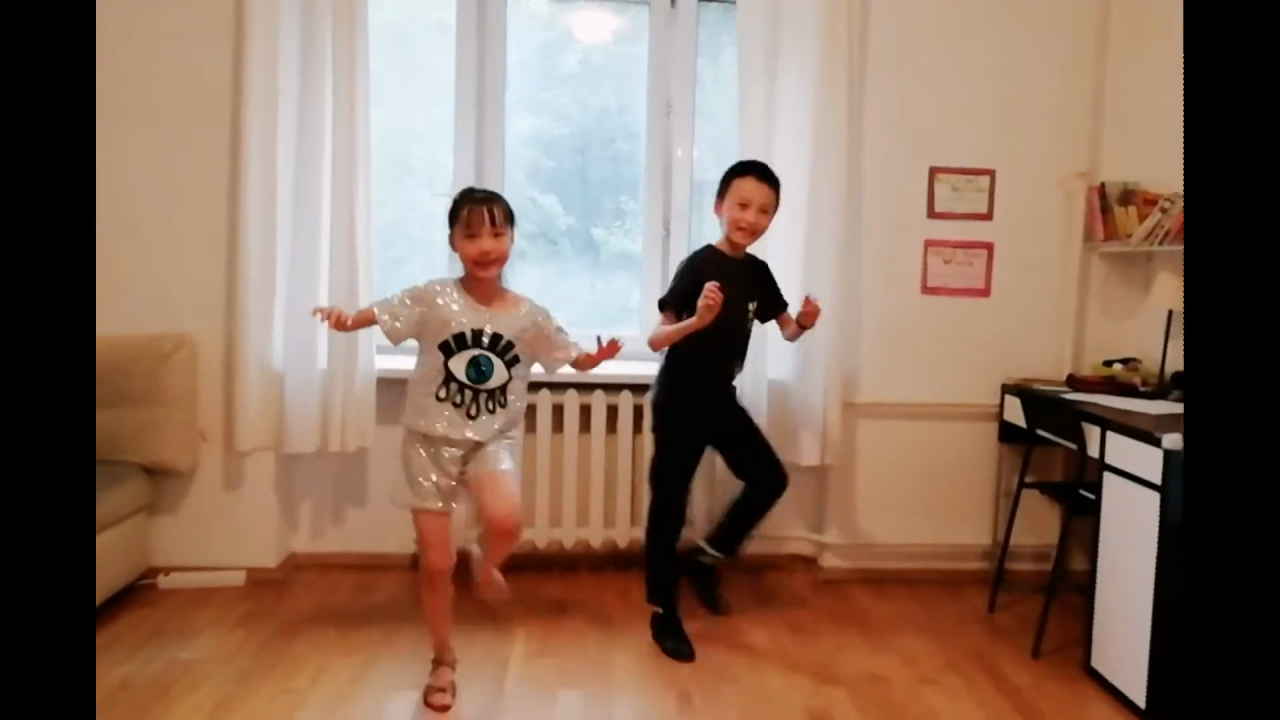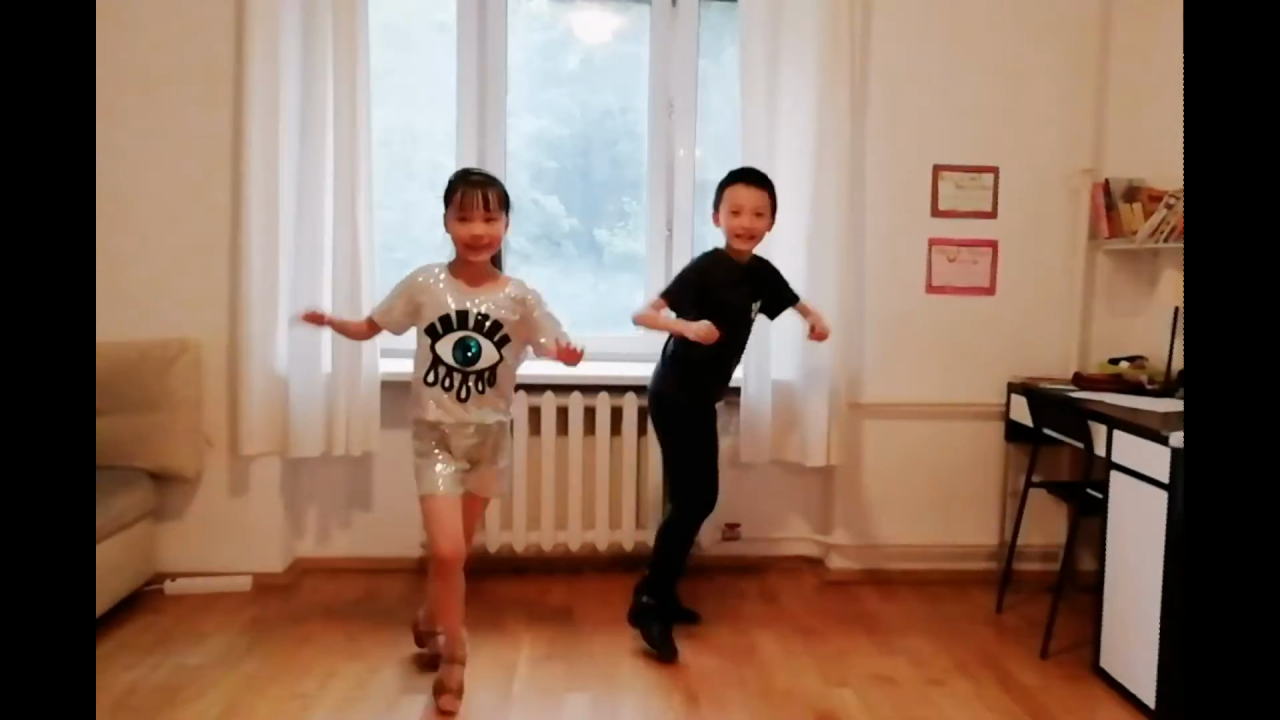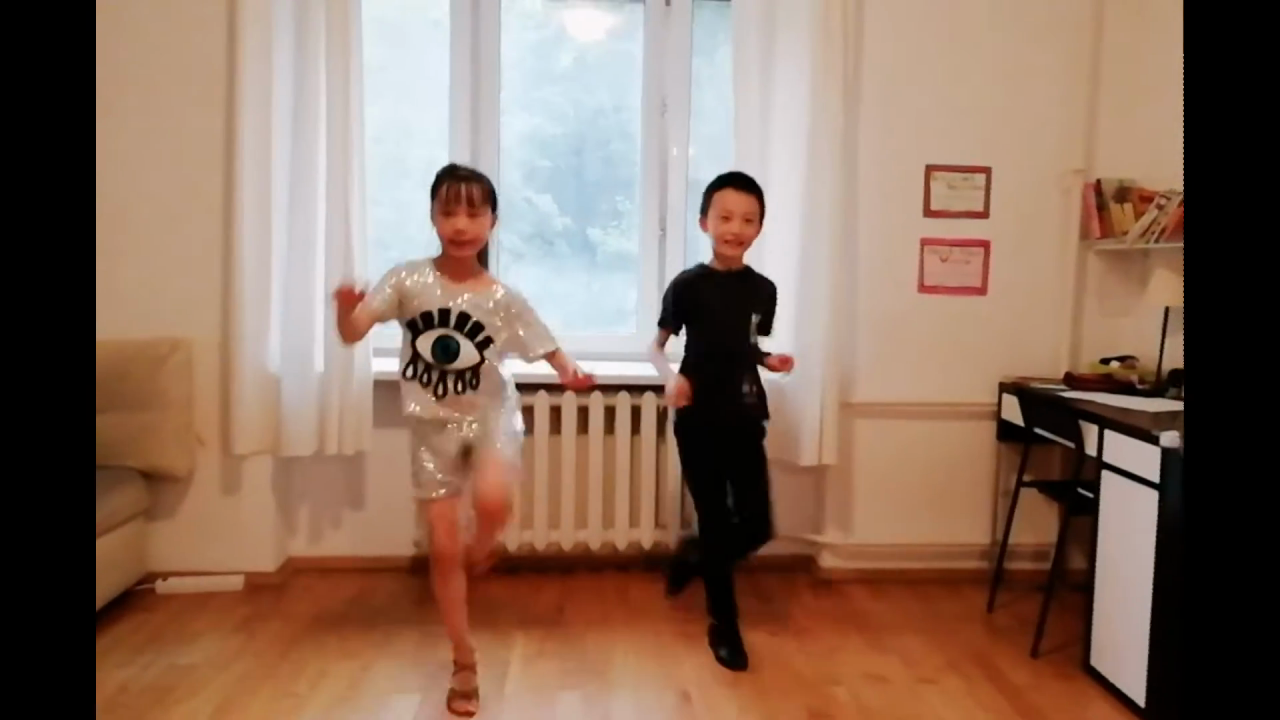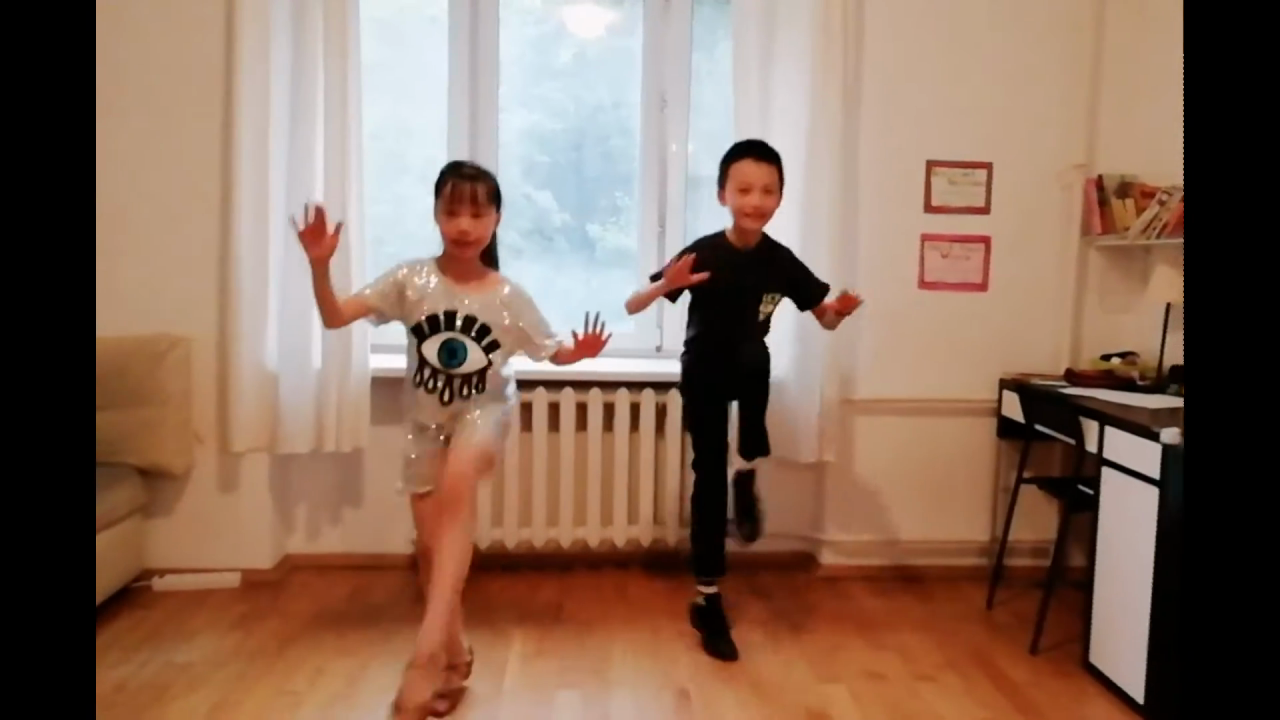
dt=0.3s
person 1, frame 1
left shoulder: (531, 316)
right shoulder: (431, 298)
left elbow: (575, 361)
right elbow: (363, 319)
left wrist: (598, 357)
right wrist: (340, 317)
left hip: (491, 440)
right hip: (431, 440)
left knee: (506, 519)
right knee: (436, 563)
left ankle: (484, 564)
right ankle: (443, 660)
person 1, frame 2
left shoulder: (520, 297)
right shoulder: (423, 285)
left elbow: (560, 349)
right elbow: (367, 328)
left wrist: (570, 354)
right wrist: (331, 323)
left hip: (491, 431)
right hip: (437, 431)
left knee: (459, 547)
right knee: (449, 551)
left ankle: (428, 624)
right ankle: (452, 656)
person 1, frame 3
left shoulder: (504, 298)
right shoulder: (407, 279)
left elbow: (552, 354)
right elbow: (353, 332)
left wrist: (574, 375)
right wrist: (346, 310)
left hip: (491, 416)
right hip: (432, 426)
left knee: (494, 501)
right knee: (445, 552)
left ankle: (482, 542)
right ankle: (464, 663)
person 1, frame 4
left shoulder: (510, 298)
right shoulder: (410, 279)
left elbow: (551, 352)
right elbow: (336, 317)
left wrist: (580, 352)
right wrist: (319, 265)
left hip: (485, 415)
right hip: (426, 421)
left knee: (452, 499)
right knee: (433, 543)
left ankle: (427, 652)
right ankle: (455, 657)
person 2, frame 1
left shoulder: (758, 273)
right shoulder: (699, 266)
left elbow: (787, 329)
right elbow: (656, 339)
left wrist: (804, 322)
right wrist: (698, 319)
left hip: (719, 396)
right hip: (678, 400)
left knee: (769, 477)
right knee: (668, 504)
left ankle: (705, 559)
right ankle: (663, 613)
person 2, frame 2
left shoulder: (765, 275)
right shoulder: (706, 268)
left elbow: (801, 305)
right elbow: (643, 313)
left wrist: (817, 323)
right wrist: (686, 327)
left hip: (704, 397)
right hip: (674, 393)
left knee: (693, 497)
right knee: (697, 495)
left ankle: (656, 593)
right ankle: (649, 603)
person 2, frame 3
left shoulder: (762, 290)
right shoulder: (689, 285)
right elbow: (658, 346)
left wrist: (770, 360)
right wrist: (669, 377)
left hip: (745, 418)
right hip: (697, 419)
left knee: (755, 527)
right knee: (717, 522)
left ankle: (690, 560)
right ankle: (723, 624)
person 2, frame 4
left shoulder: (779, 261)
right shoulder: (700, 254)
left elbow: (825, 316)
right elbow: (636, 305)
left wrist: (841, 309)
right wrist: (665, 286)
left hip: (746, 366)
right hip: (701, 373)
left knee: (753, 367)
right knee: (708, 475)
left ankle: (746, 477)
right ankle: (708, 600)
